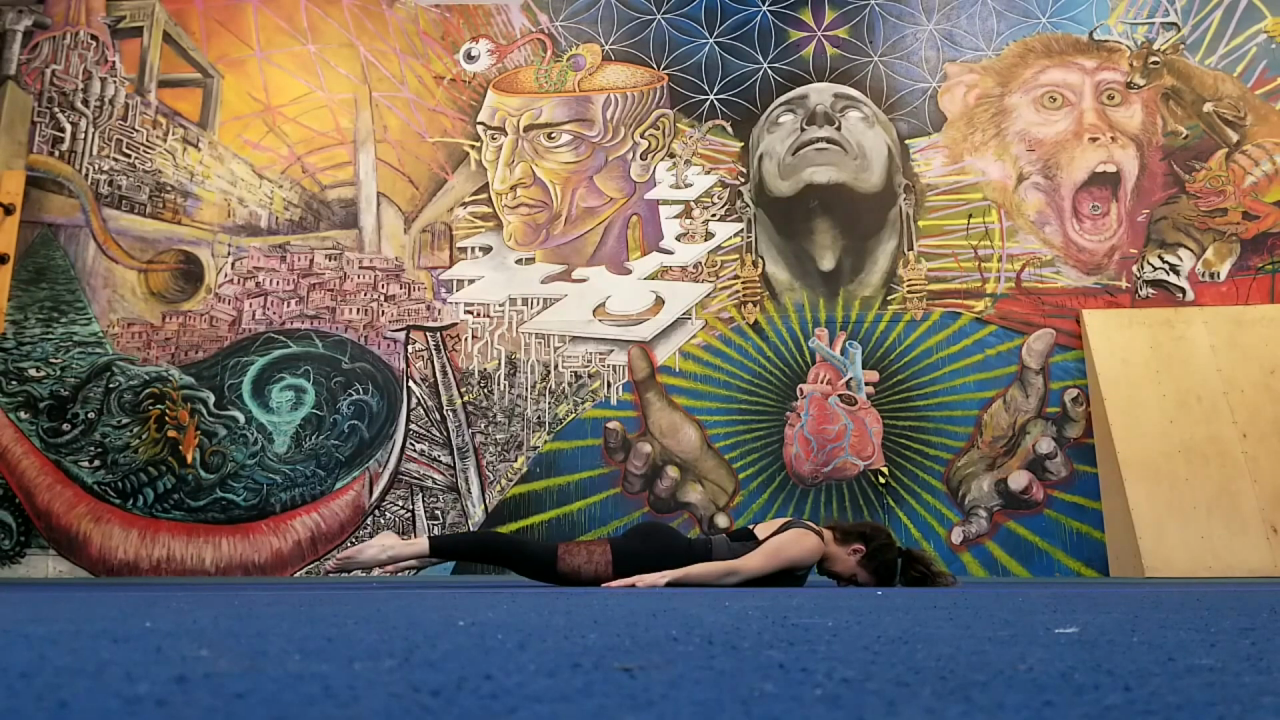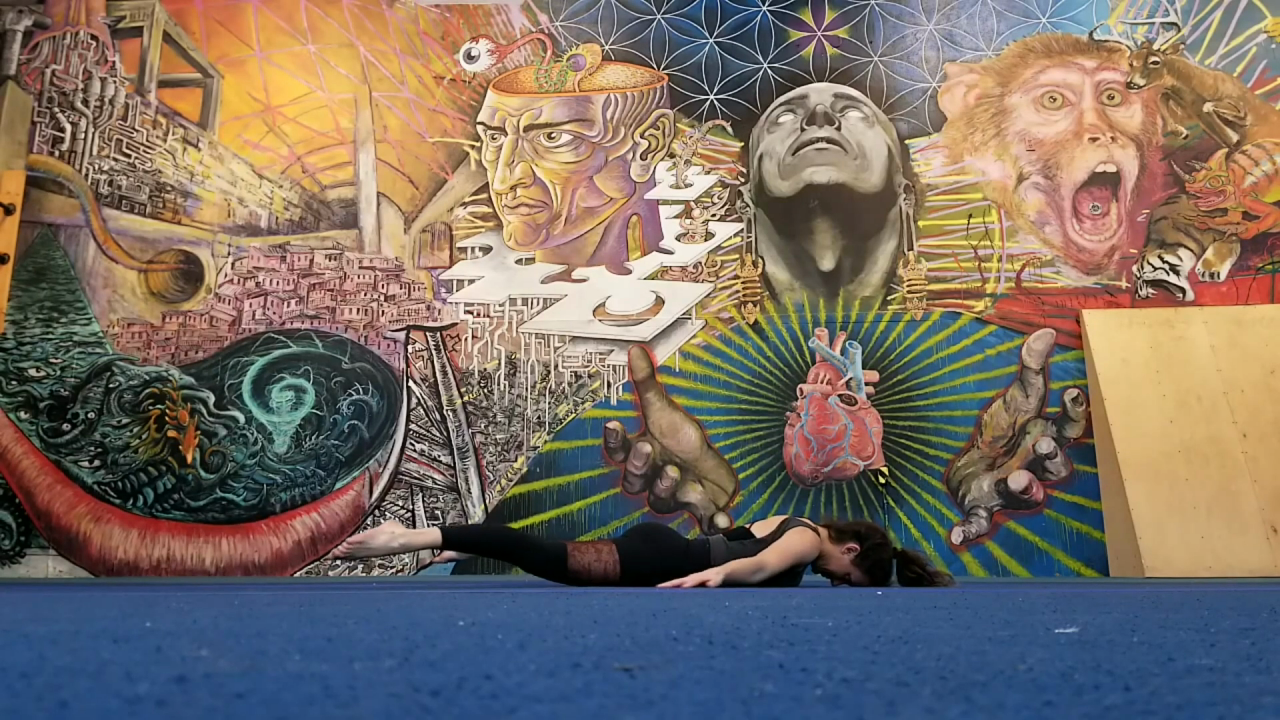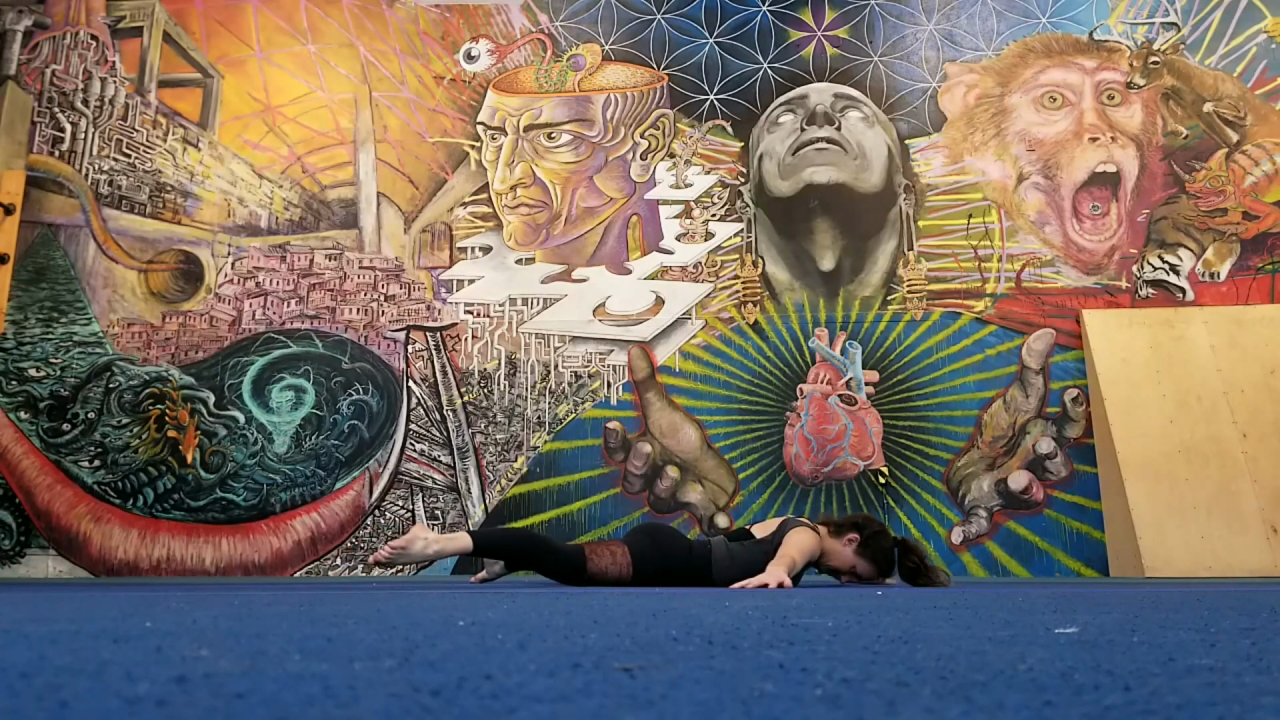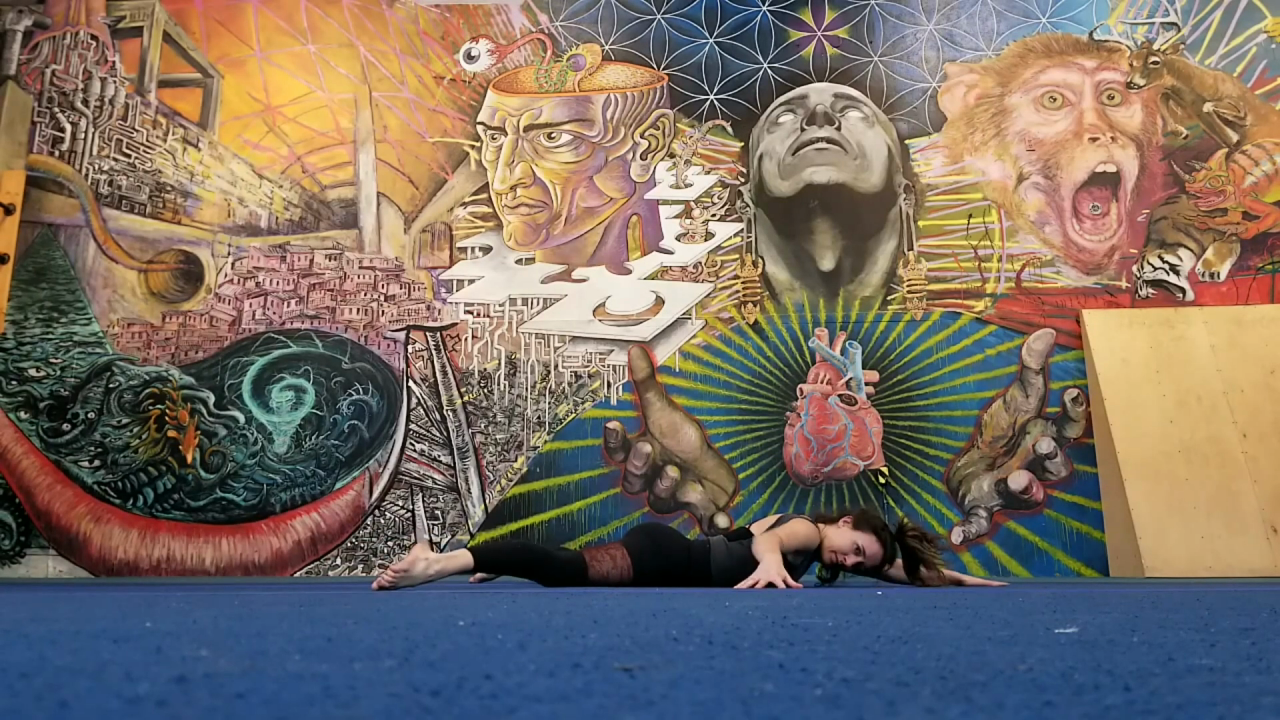
dt=0.3s
person 1, frame 1
left shoulder: (794, 528)
right shoulder: (809, 543)
right elbow: (739, 570)
right wrist: (668, 577)
left hip: (663, 547)
right hip: (657, 554)
right knee: (532, 559)
left ankle: (441, 550)
right ankle: (405, 549)
person 1, frame 2
left shoulder: (790, 524)
right shoulder: (810, 539)
right elbow: (761, 565)
right wrist: (718, 573)
left hip: (665, 552)
right hip: (660, 559)
right knee: (546, 558)
right ankle: (412, 537)
person 1, frame 3
left shoulder: (792, 528)
right shoulder: (811, 536)
right elbow: (781, 558)
right wrist: (774, 574)
left hip: (670, 554)
right hip: (665, 560)
right knee: (568, 561)
right ankle: (445, 542)
person 1, frame 4
left shoulder: (819, 550)
right shoulder: (809, 530)
left elbow: (903, 567)
right elbow: (766, 541)
left wrist: (957, 577)
right wrist: (770, 560)
left hip: (673, 567)
right hip: (667, 558)
right knee: (569, 568)
right ankle: (446, 560)
